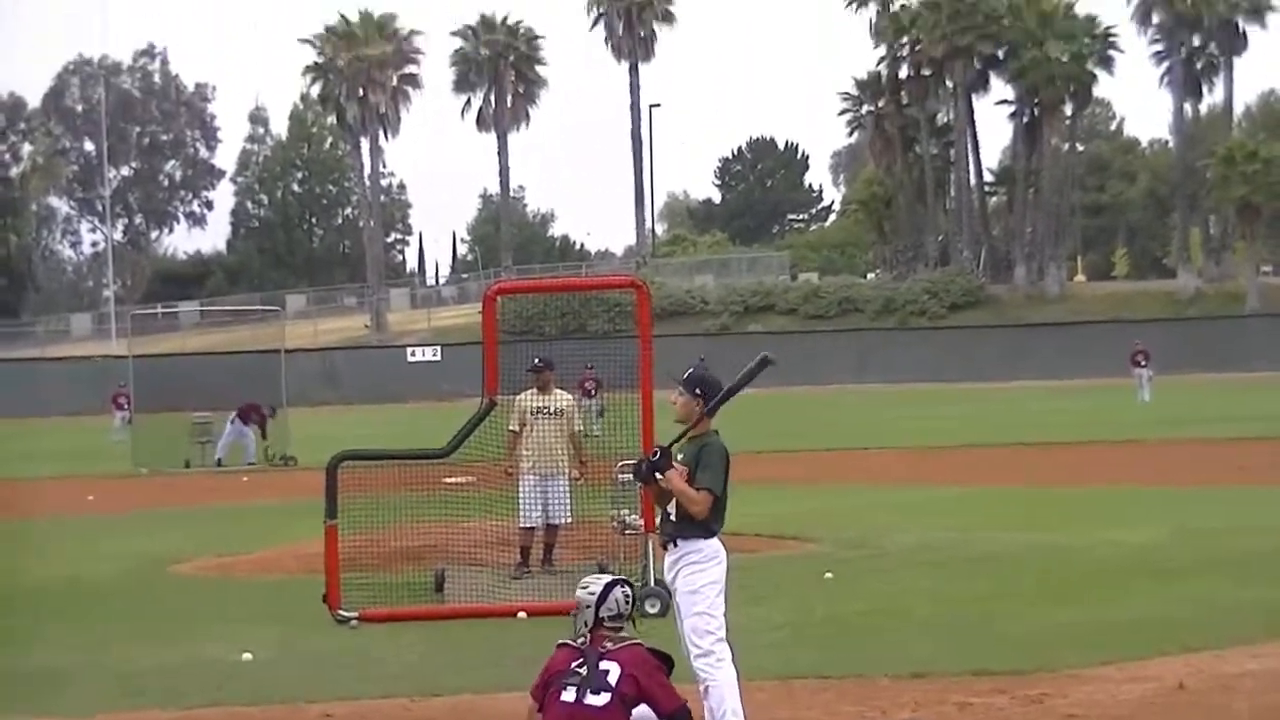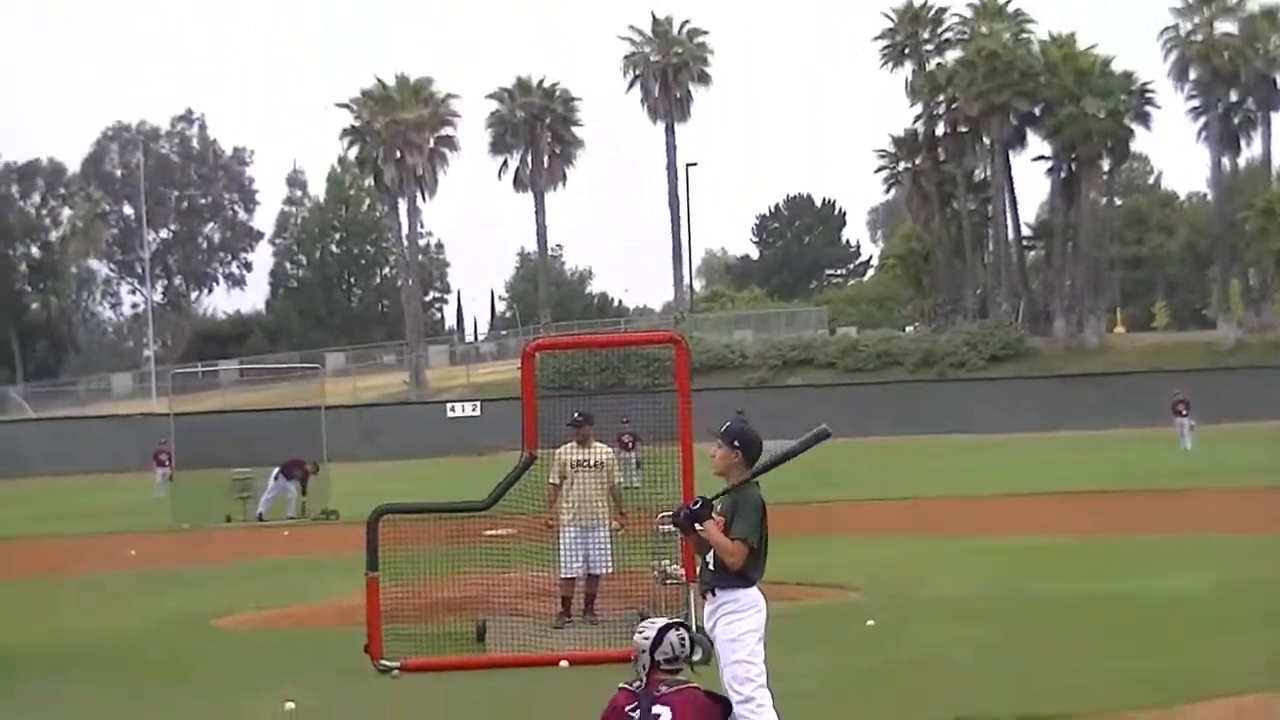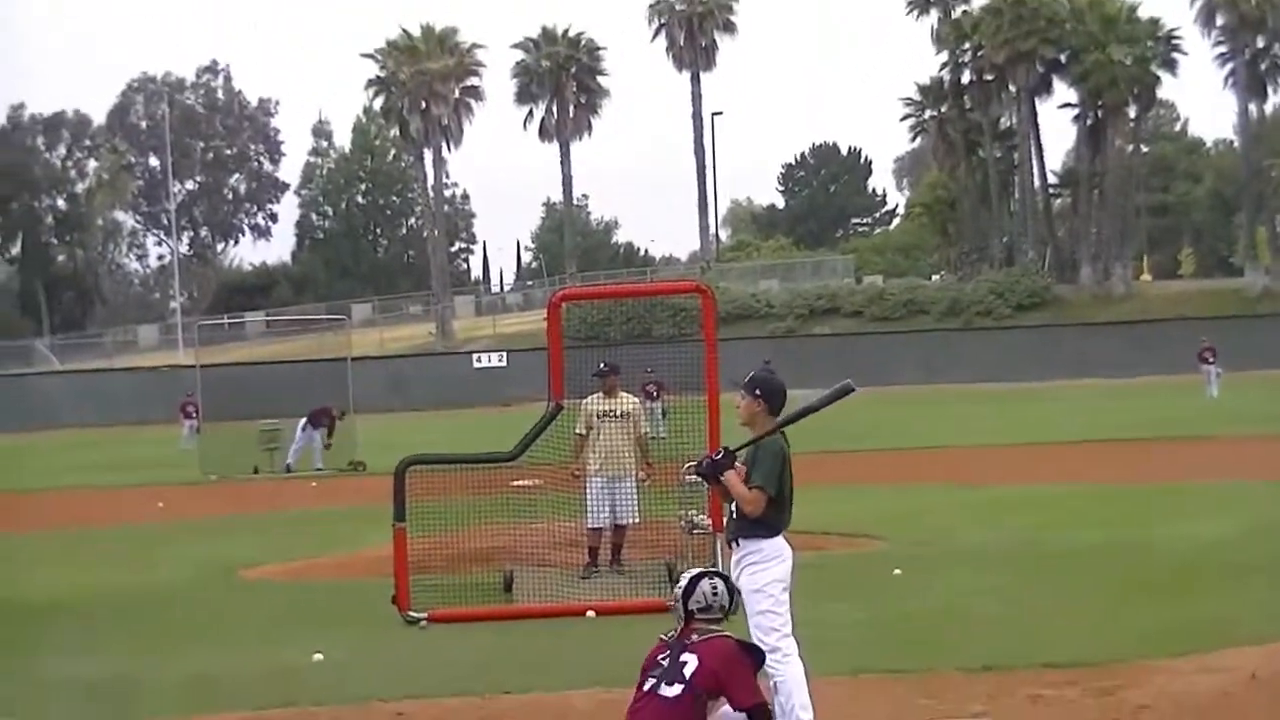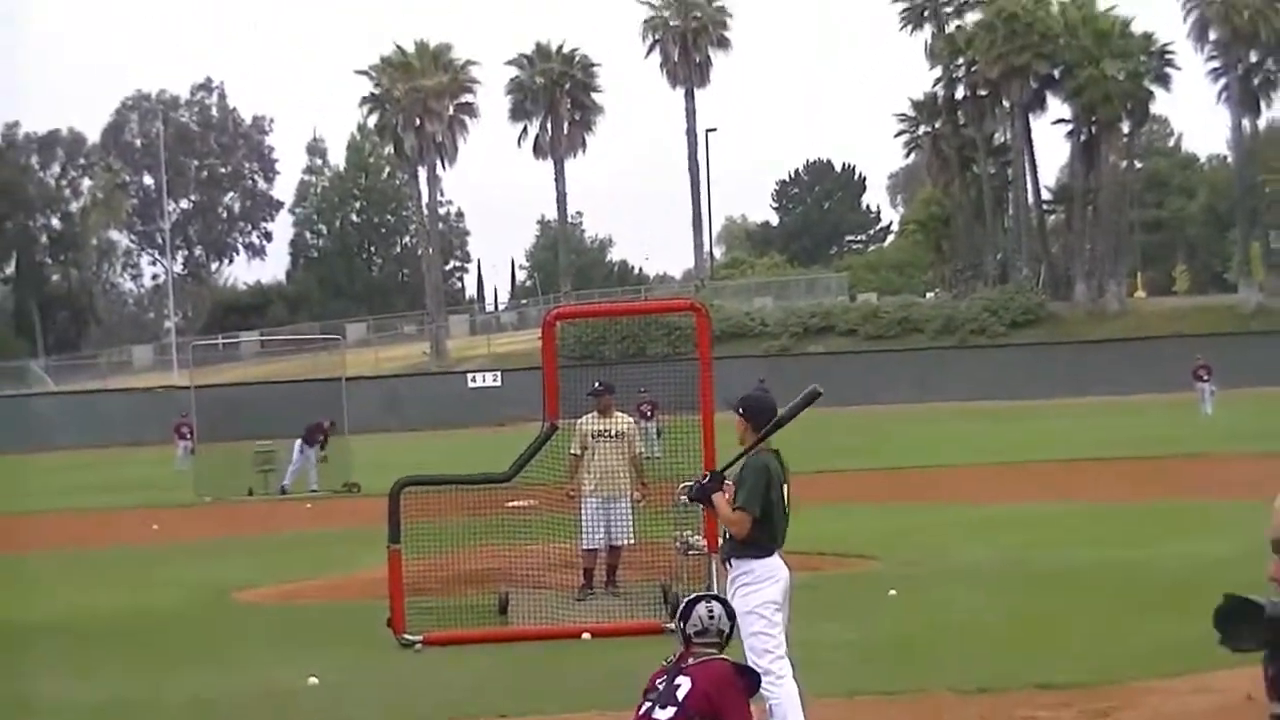
dt=0.2s
person 1, frame 1
left shoulder: (711, 448)
right shoulder: (686, 446)
left elbow: (699, 507)
right elbow: (676, 511)
left wrist: (667, 472)
right wrist: (652, 479)
left hip: (698, 560)
right hip: (677, 555)
left knee: (709, 651)
right knee: (701, 651)
person 1, frame 2
left shoulder: (748, 497)
right shoulder: (730, 496)
left elbow: (734, 556)
right elbow: (712, 550)
left wrist: (705, 520)
right wrist: (692, 526)
left hip: (736, 606)
right hip: (720, 604)
left knee: (750, 695)
right knee: (741, 694)
person 1, frame 3
left shoulder: (770, 447)
right shoulder: (763, 445)
left elbow: (753, 505)
right elbow: (742, 499)
left wrist: (727, 472)
right wrist: (719, 476)
left hip: (761, 555)
right hip: (754, 554)
left knee: (777, 647)
right knee: (773, 645)
person 1, frame 4
left shoulder: (755, 466)
right shoulder: (775, 463)
left elbow: (738, 525)
left wrist: (714, 494)
right wrist: (716, 494)
left hip: (753, 575)
right hip: (770, 568)
left knee: (771, 669)
right knee: (773, 663)
person 2, frame 1
left shoulder: (566, 400)
right shoulder: (522, 399)
left elbow: (574, 433)
right elbow: (514, 432)
left wrist: (580, 460)
right wrist: (510, 459)
left hip: (558, 468)
right hip: (530, 468)
left knee: (555, 517)
right knee: (528, 517)
left ankle: (547, 559)
right ankle: (524, 561)
person 2, frame 2
left shoulder: (606, 453)
right shoulder: (562, 453)
left elbow: (613, 485)
right elbow: (554, 484)
left wrist: (620, 512)
right wrist: (550, 511)
left hip: (598, 519)
right hip: (570, 519)
left knee: (595, 567)
right knee: (568, 567)
left ankle: (589, 608)
right ankle: (565, 611)
person 2, frame 3
left shoulder: (632, 403)
right shoulder: (589, 403)
left elbow: (640, 435)
right elbow: (581, 435)
left wrist: (646, 462)
right wrist: (576, 462)
left hip: (625, 469)
right hip: (597, 470)
left knee: (622, 518)
right knee: (595, 518)
left ankle: (616, 558)
right ankle: (592, 561)
person 2, frame 4
left shoulder: (627, 422)
right shoulder: (584, 423)
left elbow: (635, 455)
right elbow: (576, 455)
left wrist: (641, 483)
right wrist: (571, 482)
left hip: (620, 490)
right hip: (592, 490)
left knee: (617, 538)
right knee: (590, 539)
left ankle: (611, 580)
right ankle: (587, 583)
